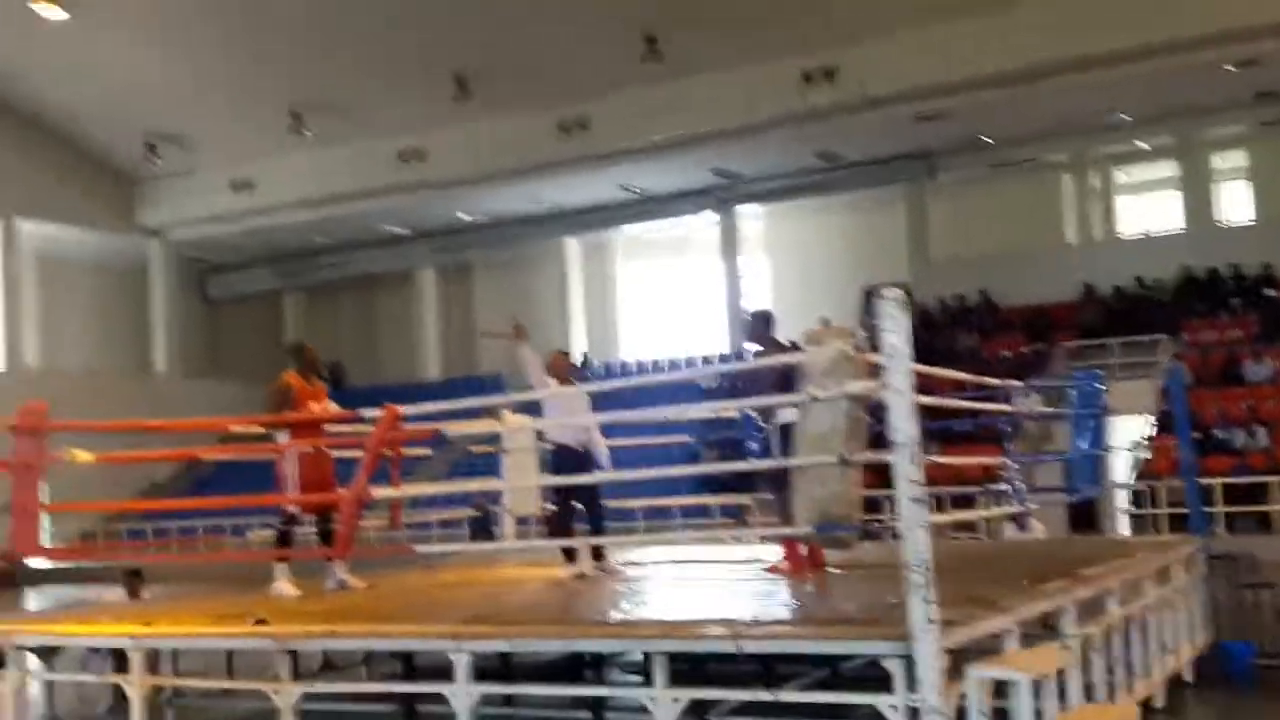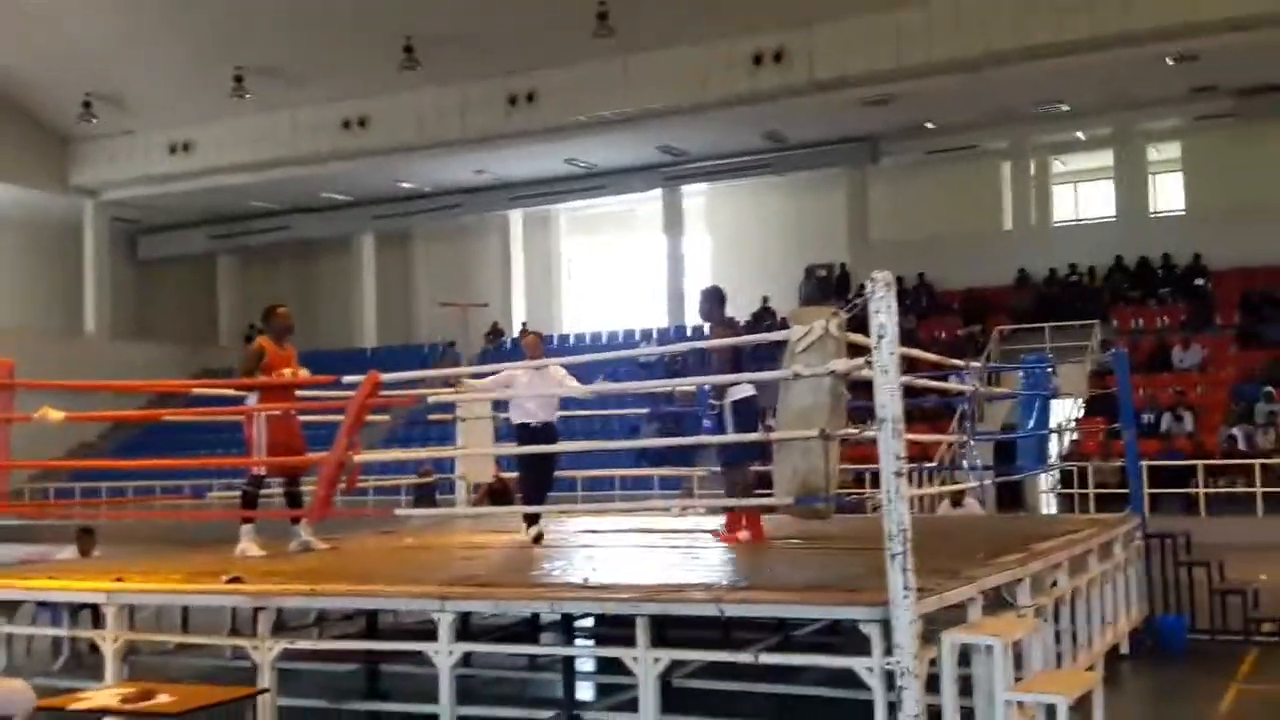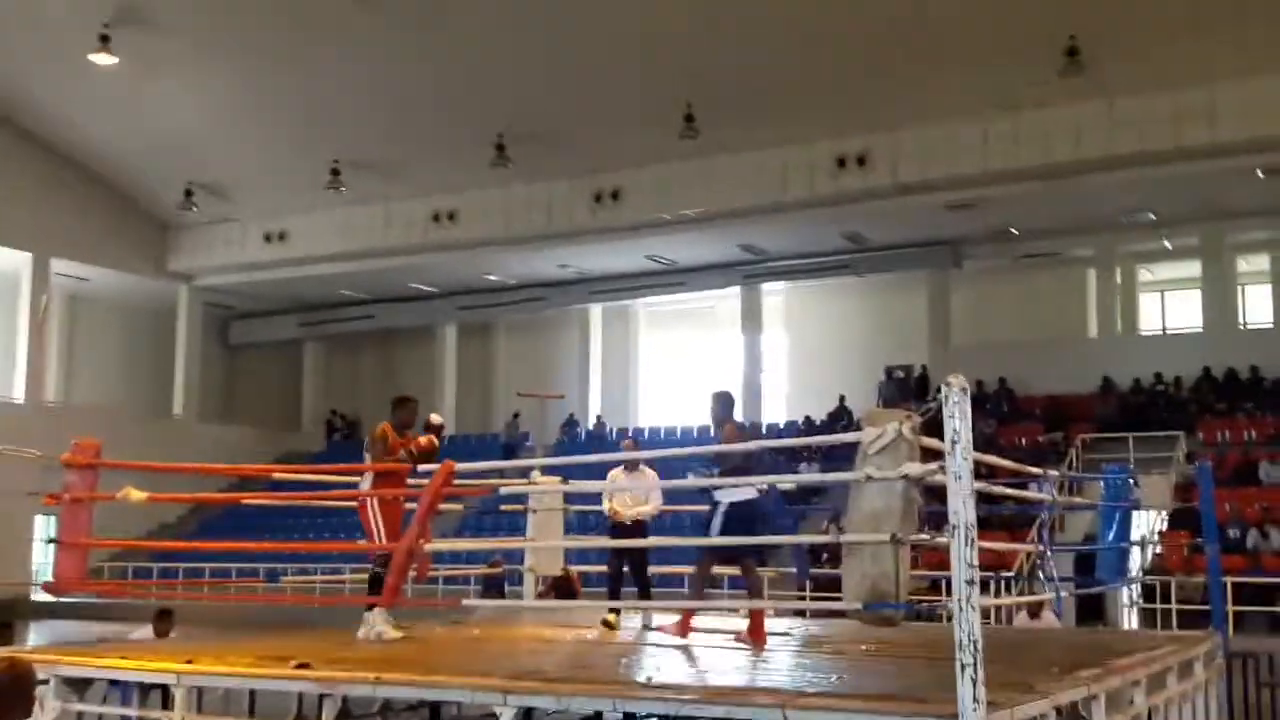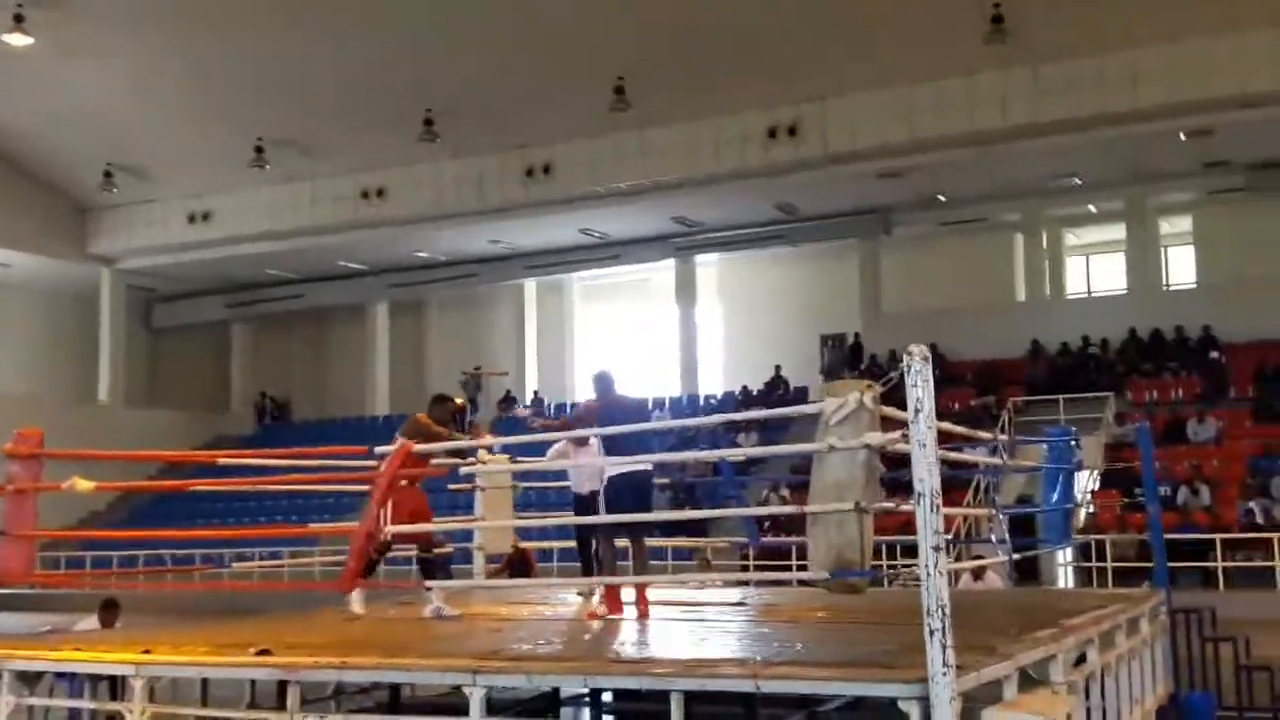
dt=1s
person 1, frame 1
left shoulder: (320, 385)
right shoulder: (286, 384)
left wrist: (331, 414)
right wrist: (299, 416)
left hip: (319, 449)
right hip: (295, 450)
left knee: (326, 510)
right knee: (291, 512)
left ankle: (336, 571)
right ankle: (281, 576)
person 1, frame 2
left shoulder: (291, 350)
right shoulder: (259, 348)
left wrist: (301, 378)
right wrist: (270, 379)
left hip: (287, 414)
right hip: (263, 415)
left knee: (295, 472)
right knee: (258, 472)
left ankle: (301, 533)
right ankle: (246, 537)
person 1, frame 3
left shoulder: (407, 437)
right shoulder: (380, 433)
left elbow: (425, 461)
right elbow: (379, 464)
left wrist: (432, 439)
right wrist: (409, 452)
left hip: (394, 501)
right hip: (375, 500)
left knee: (389, 558)
right knee: (385, 555)
left ankle: (370, 620)
right ankle: (379, 620)
person 1, frame 4
left shoulder: (435, 431)
right shoulder: (419, 423)
right elbow: (445, 437)
left wrist: (459, 419)
left hip: (411, 489)
right hip: (391, 486)
left knee: (426, 542)
right knee: (384, 541)
left ankle: (435, 602)
right ankle: (358, 592)
person 2, frame 1
left shoulder: (768, 355)
right shoulder: (786, 351)
left elbow: (766, 388)
left wrist: (763, 417)
left hip: (780, 418)
right hip: (792, 417)
left knee: (781, 484)
right knee: (786, 483)
person 2, frame 2
left shoulder: (719, 330)
right shoulder: (731, 327)
left elbow: (722, 371)
left wrist: (714, 405)
left hip: (732, 400)
right hip: (743, 397)
left knee: (736, 464)
right knee: (731, 463)
left ankle: (752, 527)
right ankle: (733, 522)
person 2, frame 3
left shoulder: (729, 429)
right shoulder: (737, 429)
left elbow: (735, 464)
left hip: (732, 501)
right hip: (747, 500)
left knee: (705, 560)
right knee: (748, 563)
left ankle: (685, 623)
right ankle: (756, 631)
person 2, frame 4
left shoulder: (595, 407)
right shoulder: (639, 405)
left elbow: (562, 427)
left hip: (617, 475)
right hip: (643, 472)
left knee: (606, 536)
right knee: (637, 537)
left ankle: (611, 600)
right ankle: (641, 600)
person 3, frame 1
left shoulder: (582, 394)
right shoulder: (547, 388)
left elbow: (592, 429)
right elbow: (532, 368)
left wrist: (604, 460)
right wrist: (521, 343)
left hip: (583, 454)
right hip: (562, 455)
left knee: (595, 506)
right knee: (563, 510)
left ankle: (599, 558)
right ankle: (571, 561)
person 3, frame 2
left shoulder: (557, 372)
right shoulder: (516, 372)
left elbow: (576, 388)
right elbow: (488, 384)
right wrist: (463, 382)
left hip: (548, 429)
right hip: (525, 428)
left knee: (545, 477)
right knee: (528, 476)
left ankle: (533, 522)
right ankle: (532, 524)
person 3, frame 3
left shoulder: (650, 476)
right shoulder: (614, 475)
left elbow: (656, 504)
right elbow: (606, 499)
left wrist: (636, 512)
right wrist: (610, 510)
left hip: (639, 527)
right hip: (618, 527)
left knee: (640, 571)
right knee: (614, 569)
right ankle: (613, 612)
person 3, frame 4
left shoulder: (597, 444)
right shoulder: (567, 446)
right elbow: (550, 456)
right wrist: (567, 440)
left hip: (597, 495)
right hip: (579, 497)
right knee: (582, 539)
